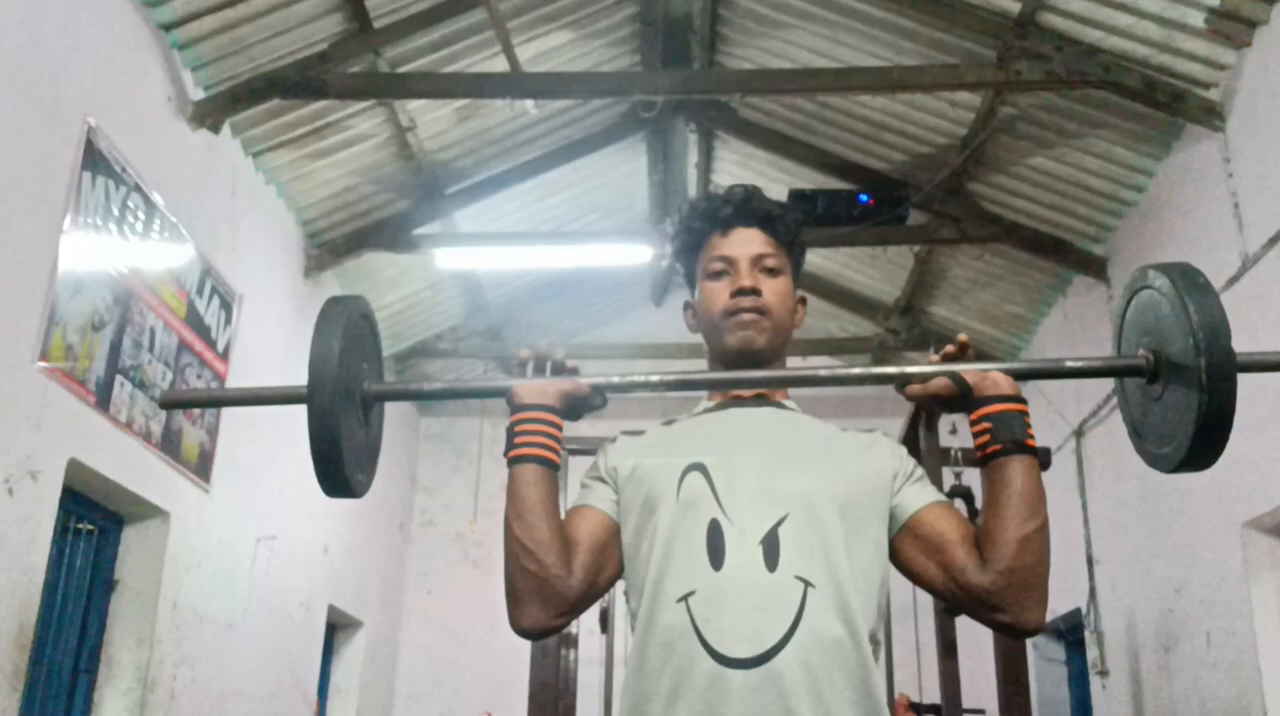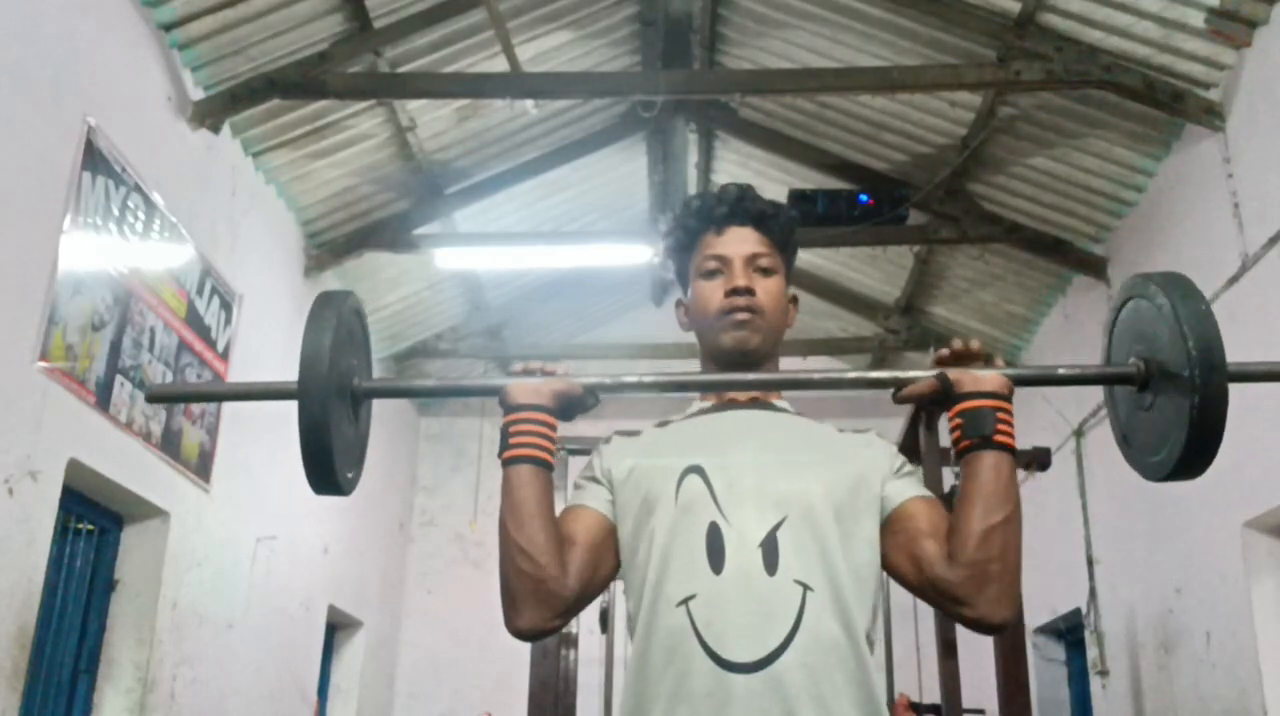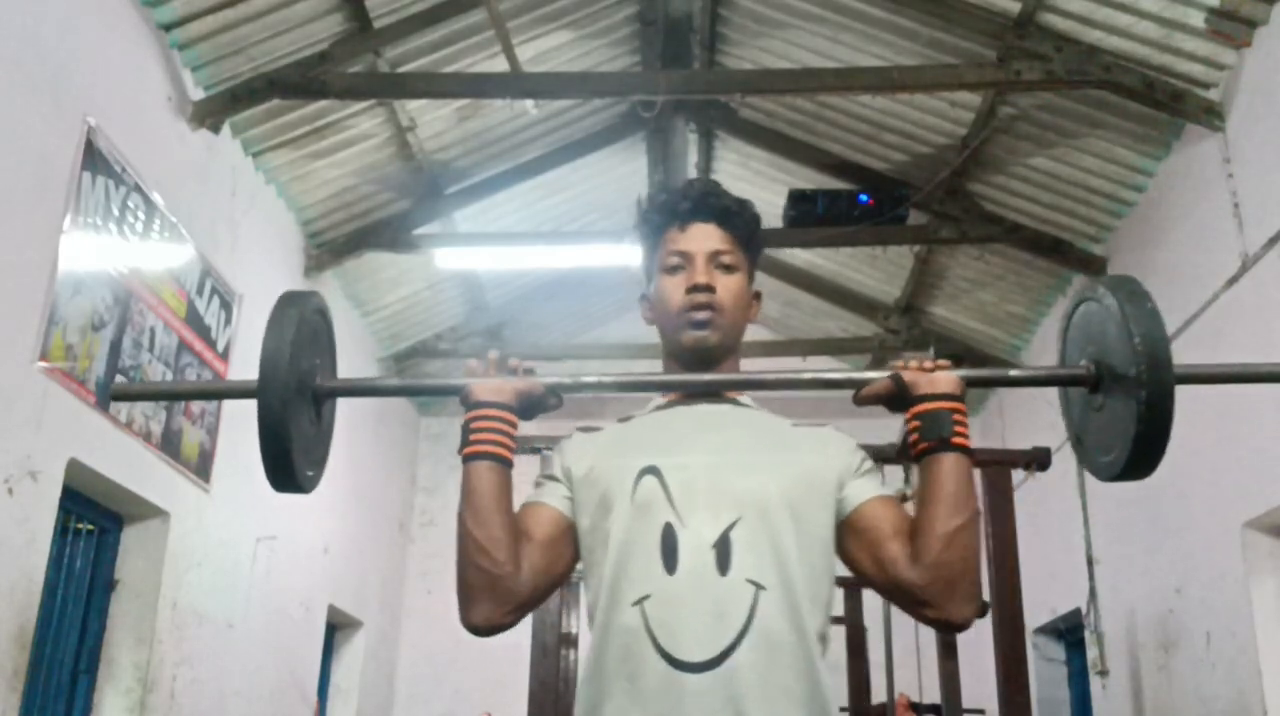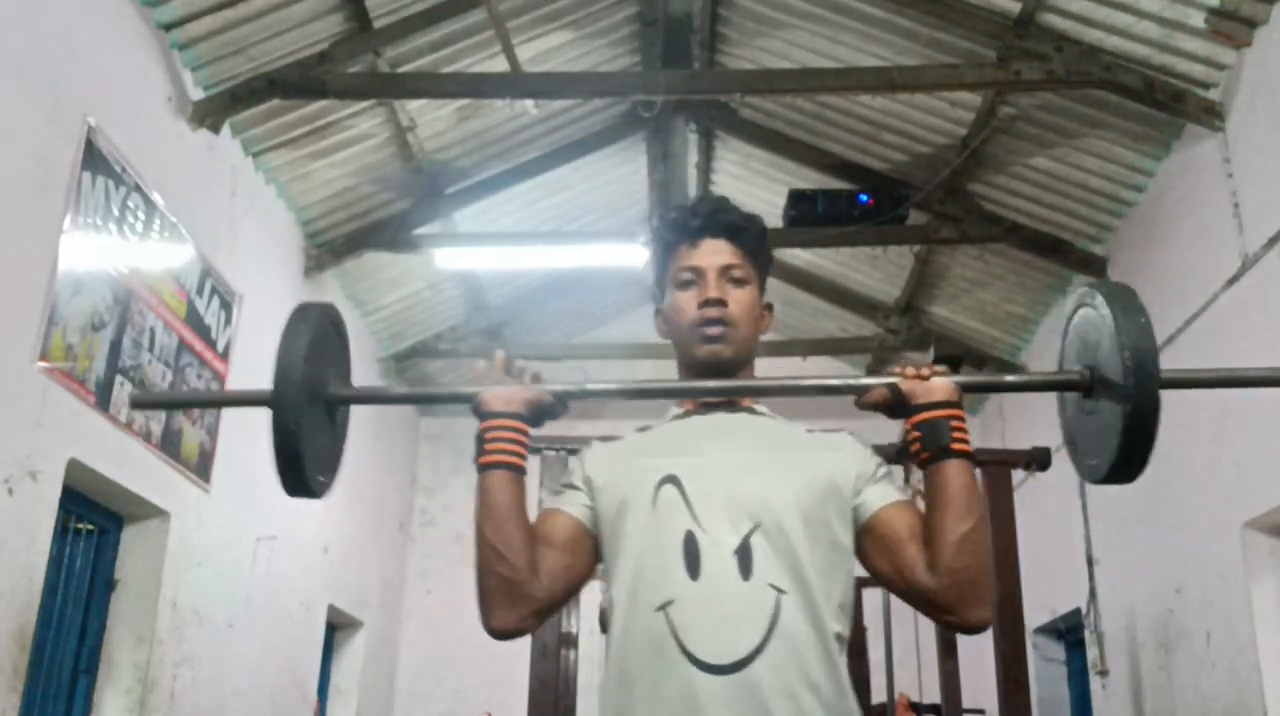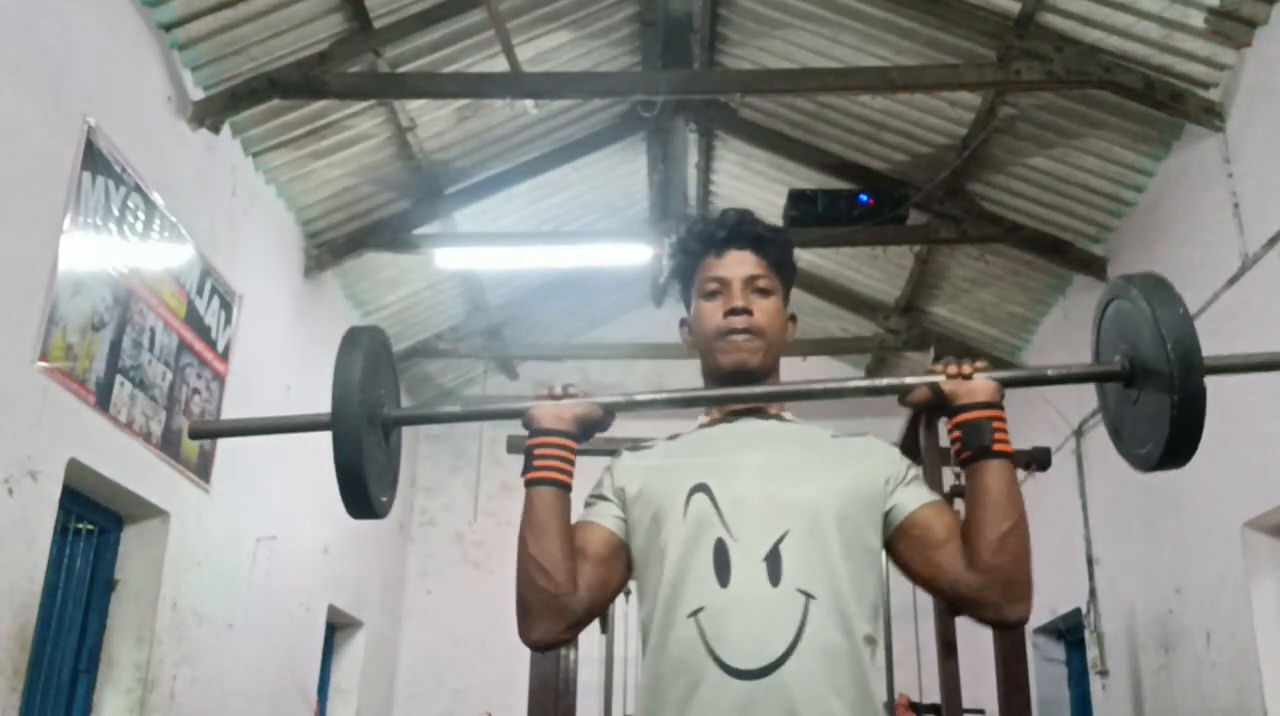
dt=0.4s
person 1, frame 1
left shoulder: (872, 458)
right shoulder: (630, 460)
left elbow: (1011, 600)
right elbow: (542, 605)
left wrist: (1000, 411)
right wrist: (535, 425)
person 1, frame 2
left shoulder: (865, 457)
right shoulder: (624, 460)
left elbow: (981, 598)
right elbow: (536, 608)
left wrist: (982, 411)
right wrist: (528, 425)
person 1, frame 3
left shoulder: (824, 452)
right shoulder: (587, 456)
left elbow: (943, 596)
right elbow: (490, 603)
left wrist: (938, 413)
right wrist: (490, 423)
person 1, frame 4
left shoulder: (840, 459)
right shoulder: (606, 465)
left elbow: (964, 601)
right elbow: (512, 607)
left wrist: (939, 421)
right wrist: (501, 431)
person 1, frame 5
left shoulder: (869, 462)
right shoulder: (636, 474)
left elbow: (999, 598)
right elbow: (547, 619)
left wrist: (980, 422)
right wrist: (551, 446)
